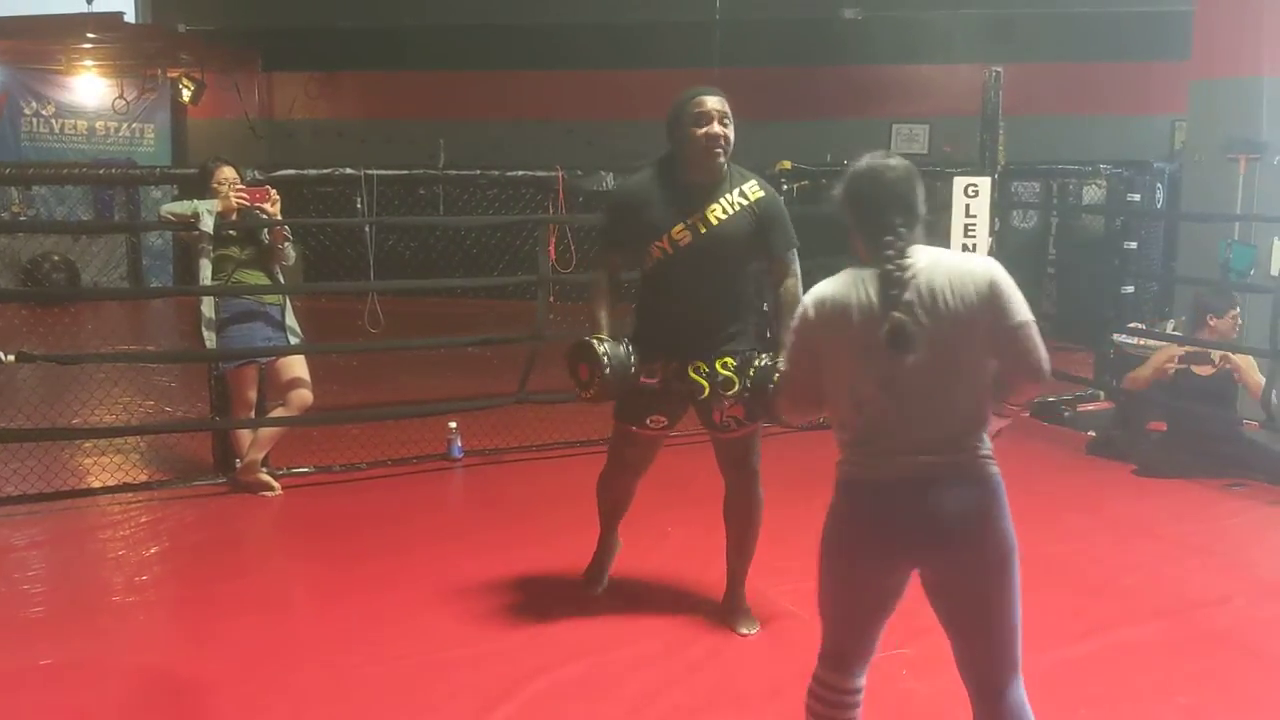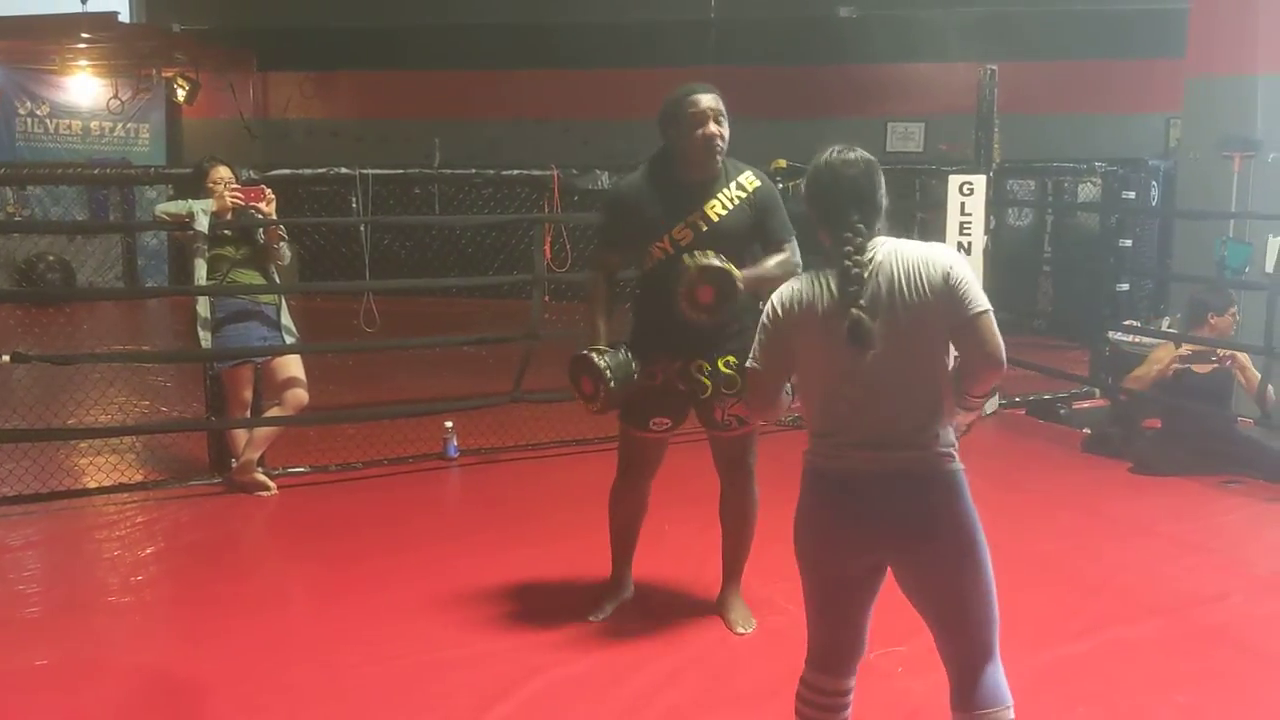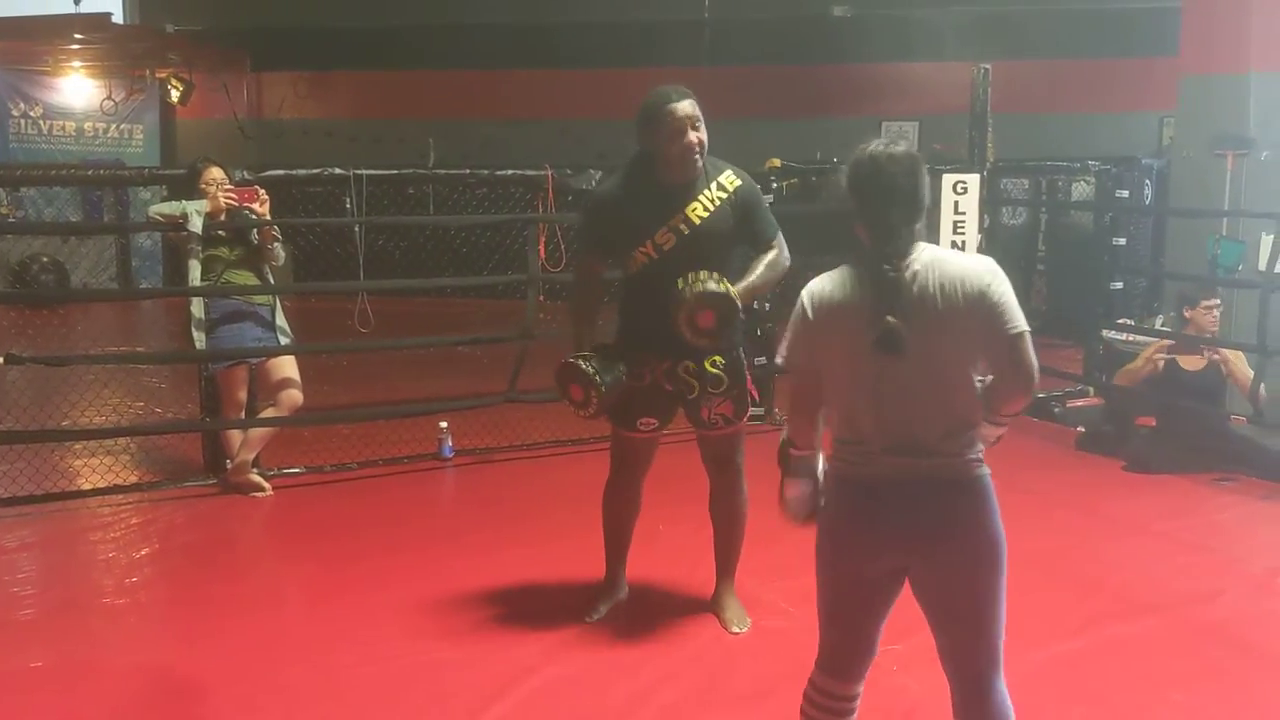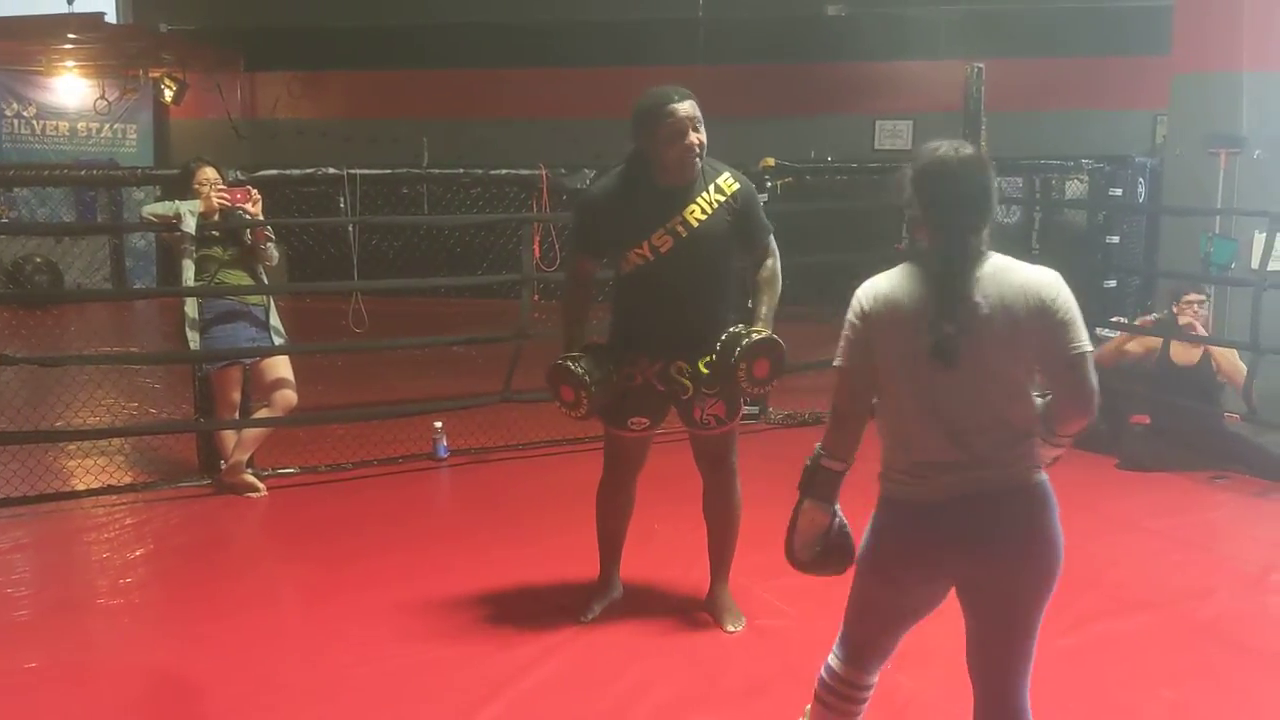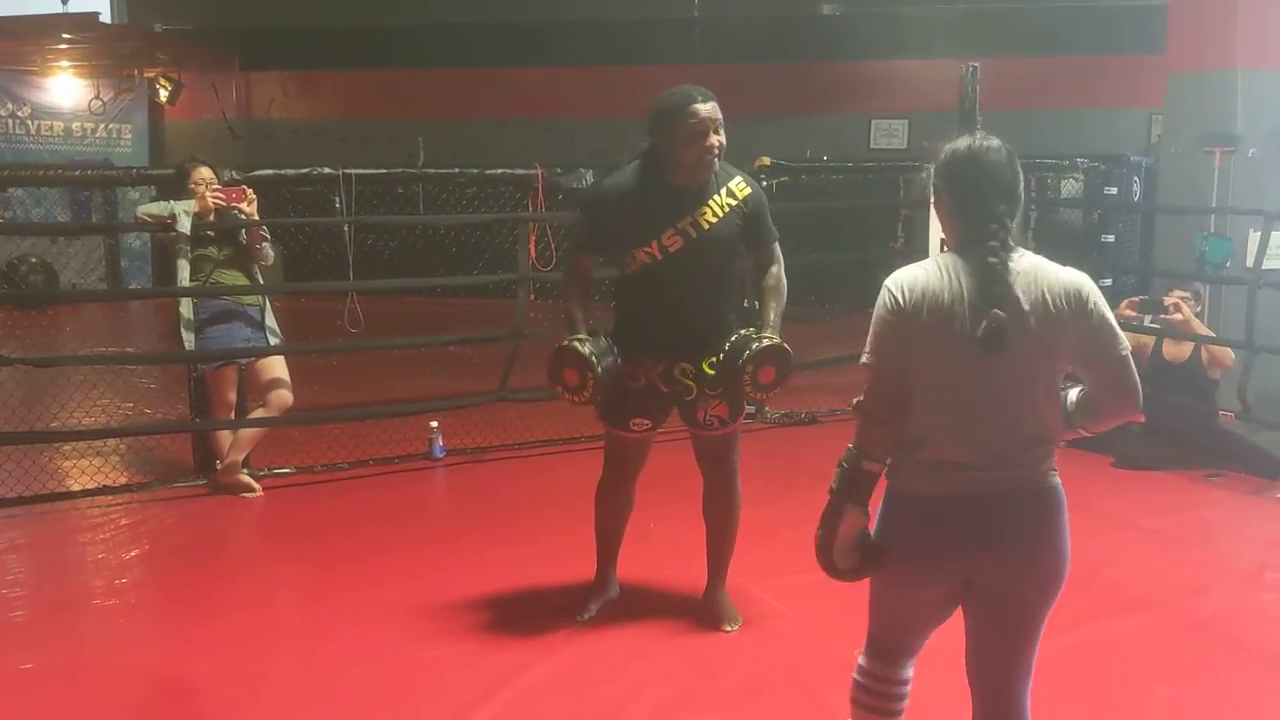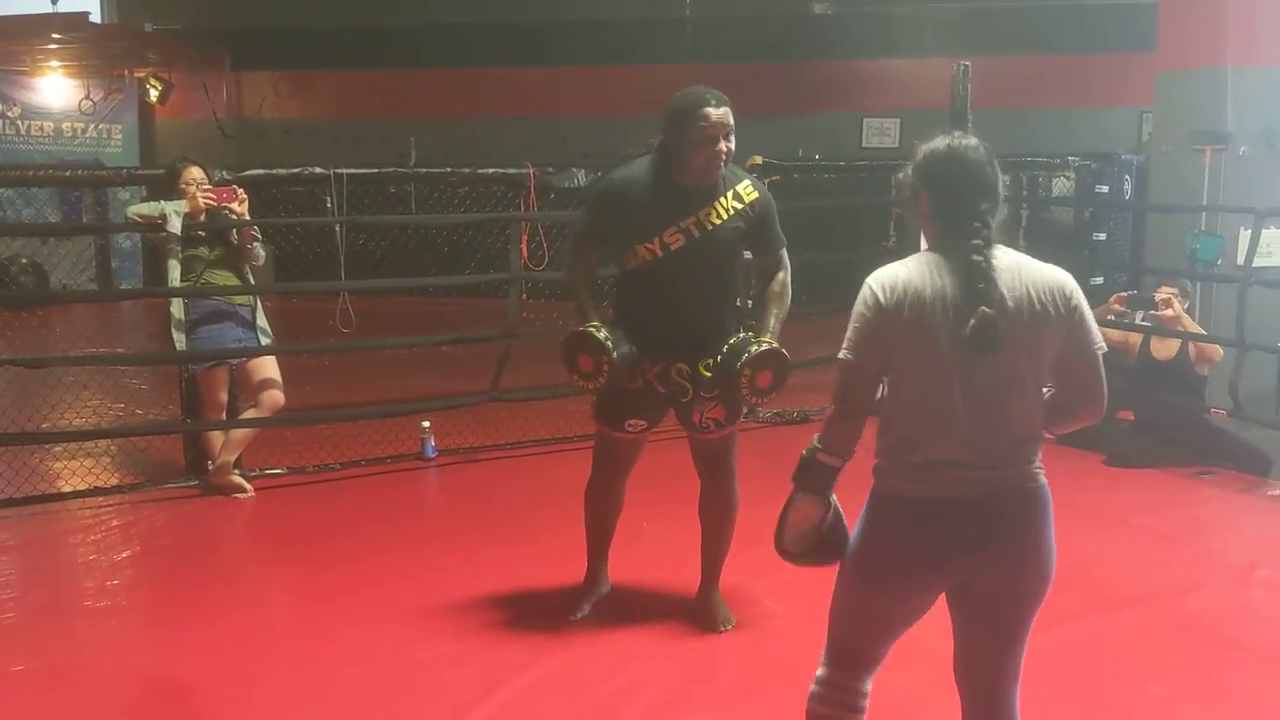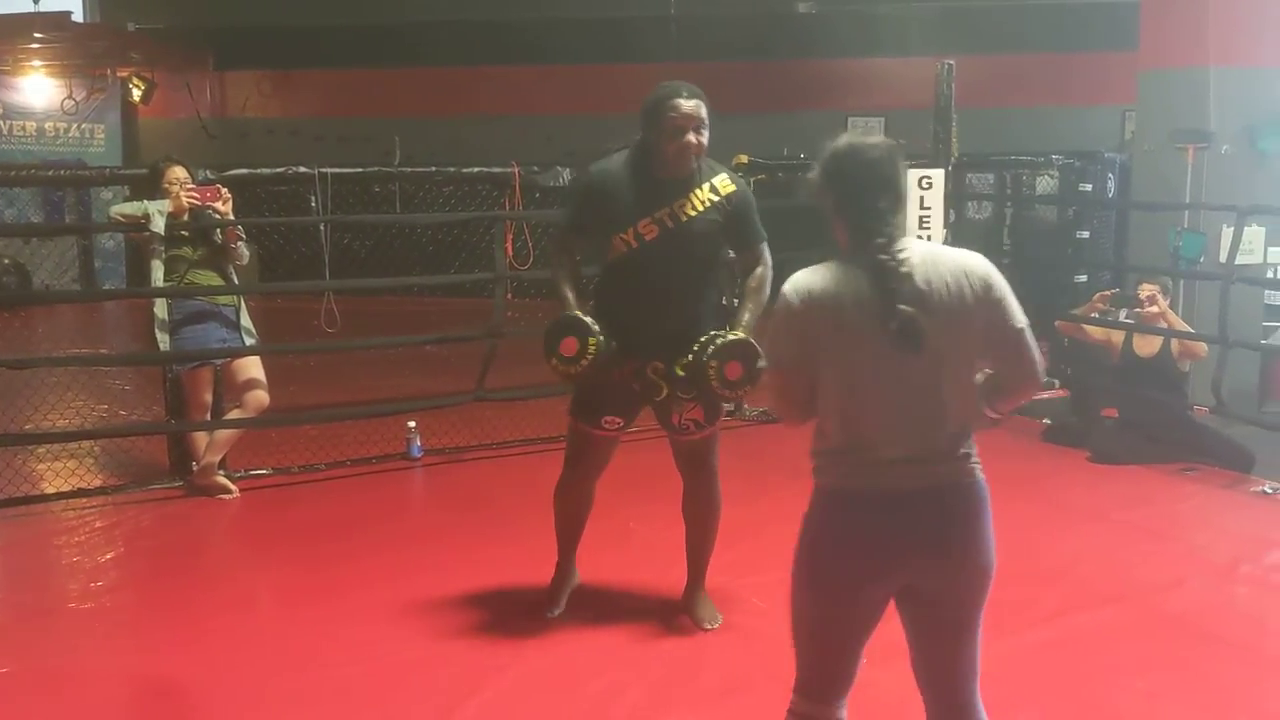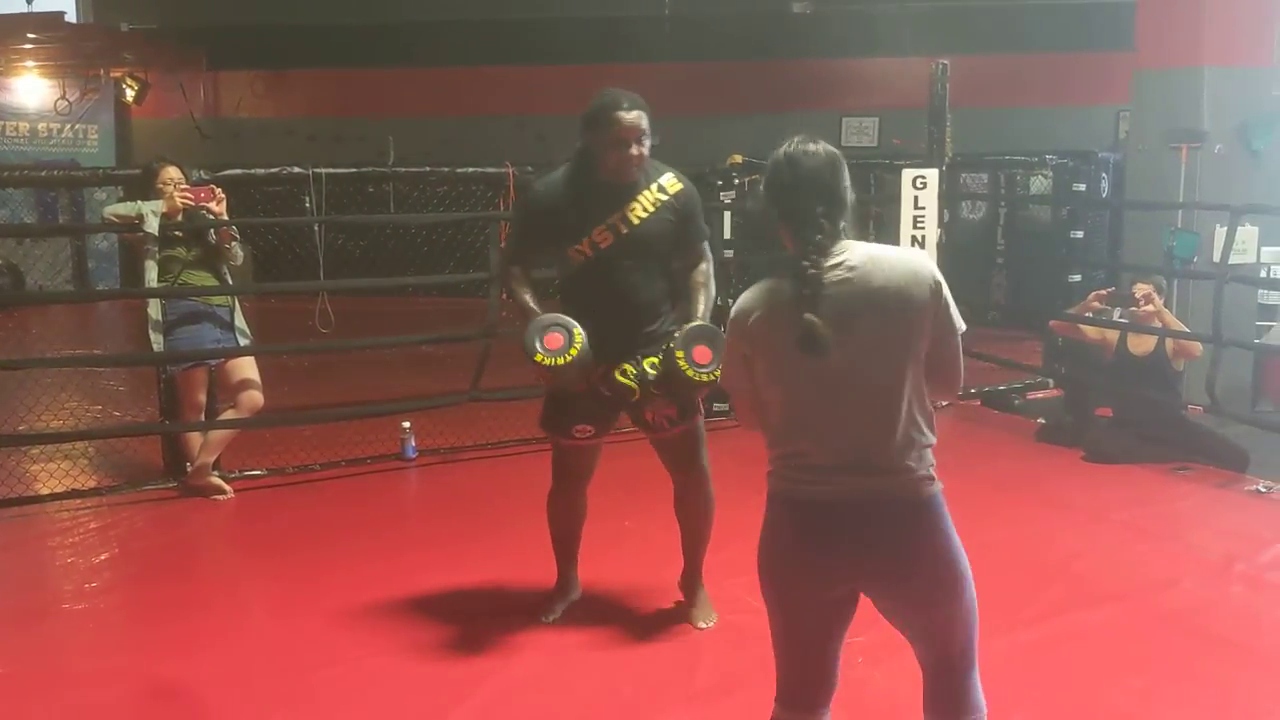
dt=0.3s
person 1, frame 1
left shoulder: (825, 301)
right shoulder: (980, 274)
left elbow: (795, 403)
right elbow: (1033, 370)
right wrist: (986, 405)
left hip: (867, 507)
right hip: (967, 502)
left knee: (842, 660)
person 1, frame 2
left shoulder: (791, 299)
right shoulder: (939, 264)
left elbow: (760, 401)
right elbow: (989, 361)
right wrist: (959, 409)
left hip: (834, 500)
right hip: (928, 495)
left knee: (830, 662)
right knee: (975, 662)
person 1, frame 3
left shoulder: (822, 295)
right shoulder: (977, 277)
left elbow: (803, 406)
right elbow: (1020, 383)
left wrist: (800, 463)
right wrist: (981, 422)
left hip: (859, 505)
right hip: (955, 504)
left knee: (840, 664)
person 1, frame 4
left shoulder: (877, 297)
right shoulder: (1040, 289)
left elbow: (847, 414)
right elbow: (1079, 403)
left wrist: (818, 495)
right wrist: (1041, 445)
left hip: (911, 517)
right hip: (1014, 516)
left knee: (858, 651)
person 1, frame 5
left shoulder: (908, 288)
right shoulder: (1071, 289)
left elbow: (882, 413)
right elbow: (1122, 397)
left wrist: (853, 495)
left hip: (924, 515)
right hip: (1026, 517)
left knee: (890, 647)
person 1, frame 6
left shoulder: (889, 286)
right shoulder: (1053, 287)
left elbow: (849, 407)
right elbow: (1087, 402)
left wrist: (813, 485)
left hip: (908, 515)
right hip: (1013, 519)
left knee: (846, 665)
person 1, frame 7
left shoulder: (808, 293)
right shoulder: (972, 272)
left elbow: (791, 407)
right elbow: (1024, 377)
left hip: (850, 517)
right hip: (952, 511)
person 1, frame 8
left shoulder: (752, 311)
right shoulder: (917, 273)
left elbow: (752, 415)
right elbow: (947, 382)
left hip: (802, 525)
right hip: (906, 517)
right knee: (953, 669)
person 2, frame 1
left shoulder: (758, 196)
right shoulder: (637, 194)
left elbow: (789, 273)
right elbow: (609, 268)
right wrist: (602, 334)
left hip: (732, 357)
right hip: (655, 355)
left knee: (743, 471)
right knee: (623, 464)
left ankle: (734, 592)
right ankle: (604, 551)
person 2, frame 2
left shoulder: (754, 187)
right shoulder: (633, 193)
left elbow: (789, 260)
right elbow: (605, 271)
left wrist: (740, 280)
right wrist: (601, 341)
left hip: (730, 354)
right hip: (656, 355)
left knee: (738, 470)
right knee: (633, 471)
left ankle: (731, 590)
right ankle: (619, 580)
person 2, frame 3
left shoulder: (734, 186)
right shoulder: (613, 198)
left elbow: (777, 252)
right elbow: (589, 277)
left wrist: (736, 293)
right wrist: (584, 348)
left hip: (716, 354)
right hip: (643, 355)
left knee: (726, 468)
right knee: (626, 469)
left ankle: (726, 588)
right ankle: (614, 580)
person 2, frame 4
left shoulder: (732, 188)
right shoulder: (606, 198)
left elbow: (766, 258)
right elbow: (581, 276)
left wrist: (762, 327)
right wrist: (573, 348)
left hip: (712, 355)
right hip: (636, 355)
left knee: (720, 469)
right knee: (620, 468)
left ankle: (720, 587)
right ankle: (609, 579)
person 2, frame 5
left shoulder: (742, 192)
right shoulder: (617, 194)
left elbow: (770, 264)
right elbow: (579, 267)
left wrist: (769, 331)
right wrist: (578, 331)
left hip: (714, 355)
right hip: (639, 355)
left knee: (721, 469)
right knee: (619, 469)
left ankle: (716, 587)
right ankle: (605, 577)
person 2, frame 6
left shoulder: (750, 195)
right shoulder: (624, 187)
left elbow: (776, 269)
right elbow: (583, 254)
left wrist: (768, 335)
right wrist: (589, 318)
left hip: (712, 356)
right hip: (636, 353)
left knee: (719, 471)
right knee: (609, 468)
left ankle: (710, 588)
right ankle: (596, 576)
person 2, frame 7
left shoulder: (728, 190)
right shoulder: (604, 181)
left elbow: (758, 264)
right elbow: (569, 249)
left wrist: (741, 331)
right wrist: (571, 307)
left hip: (691, 355)
right hip: (615, 351)
left knee: (701, 472)
right knee: (581, 466)
left ankle: (696, 588)
right ankle: (565, 571)
person 2, frame 8
left shoulder: (674, 189)
right shoulder: (549, 196)
left elbow: (699, 261)
right elbow: (516, 264)
left wrist: (697, 324)
right wrist: (535, 315)
left hip: (660, 353)
right hip: (584, 358)
left knee: (692, 470)
right knee: (569, 476)
left ankle: (694, 582)
right ankle: (567, 581)
person 3, frame 1
right shoulder: (205, 227)
left elbow: (286, 258)
right elbow: (166, 211)
left wrist: (275, 219)
right wrist: (218, 208)
left hip: (276, 315)
right hip: (237, 316)
left knee: (301, 397)
right knee: (244, 403)
left ankle: (250, 464)
right ankle: (250, 468)
person 3, frame 2
left shoulder: (250, 222)
right shoulder: (200, 226)
left elbow: (282, 258)
right elbow: (161, 211)
left wrist: (270, 219)
right wrist: (213, 207)
left hip: (271, 314)
right hip: (232, 315)
left knee: (296, 396)
right knee: (240, 402)
left ankle: (245, 464)
right ankle: (245, 468)
person 3, frame 3
left shoulder: (244, 222)
right shoulder: (193, 227)
left elbow: (276, 258)
right elbow: (155, 212)
left wrist: (265, 220)
right wrist: (206, 208)
left hip: (266, 316)
right hip: (227, 317)
left knee: (291, 398)
right knee: (235, 403)
left ankle: (241, 465)
right ankle: (241, 470)
person 3, frame 4
right shoulder: (187, 227)
left elbow: (270, 259)
right elbow: (147, 212)
left wrist: (257, 219)
right wrist: (199, 208)
left hip: (260, 315)
right hip: (221, 316)
left knee: (285, 397)
right knee: (229, 404)
left ankle: (235, 466)
right ankle: (234, 469)
person 3, frame 5
left shoulder: (232, 222)
right shoulder: (182, 227)
left elbow: (265, 257)
right elbow: (142, 212)
left wrist: (253, 219)
right wrist: (194, 208)
left hip: (255, 316)
right hip: (216, 316)
left knee: (281, 397)
right knee: (224, 404)
left ankle: (230, 466)
right ankle: (231, 471)
person 3, frame 6
right shoulder: (173, 227)
left elbow: (256, 258)
right elbow: (132, 213)
left wrist: (244, 219)
right wrist: (185, 209)
left hip: (246, 316)
right hip: (207, 317)
left knee: (272, 398)
right knee: (216, 404)
left ankle: (222, 467)
right ankle: (222, 470)
person 3, frame 7
left shoulder: (207, 222)
right shoulder: (157, 228)
left elbow: (240, 258)
right elbow: (116, 213)
left wrist: (228, 218)
right wrist: (168, 208)
left hip: (230, 316)
right hip: (190, 317)
left knee: (257, 398)
right knee: (200, 405)
left ankle: (206, 468)
right ankle: (207, 472)
person 3, frame 8
left shoulder: (201, 222)
right shoulder: (151, 227)
left elbow: (235, 258)
right elbow: (109, 213)
left wrist: (222, 218)
right wrist: (161, 208)
left hip: (224, 316)
right hip: (185, 317)
left knee: (251, 398)
right knee: (194, 405)
left ankle: (200, 468)
right ankle: (200, 472)
person 4, frame 1
left shoulder: (1238, 358)
right shoulder: (1171, 353)
right elbow: (1126, 389)
left wrist: (1238, 367)
right wrist: (1159, 368)
left hip: (1227, 442)
right hip: (1181, 443)
right knee: (1147, 457)
person 4, frame 2
left shoulder: (1233, 356)
right shoulder: (1169, 351)
right elbow: (1127, 389)
left wrist: (1243, 367)
right wrist: (1163, 368)
left hip: (1223, 440)
right hip: (1177, 440)
right knee: (1145, 455)
person 4, frame 3
left shoulder: (1226, 352)
right shoulder: (1163, 348)
left elbow: (1259, 399)
right elbow: (1117, 386)
left wrist: (1227, 361)
right wrist: (1149, 359)
left hip: (1216, 439)
right hip: (1170, 439)
right knee: (1138, 455)
person 4, frame 4
left shoulder: (1219, 347)
right shoulder: (1156, 343)
left elbow: (1244, 385)
right elbow: (1101, 360)
left wrist: (1206, 340)
right wrist: (1131, 334)
left hip: (1210, 436)
right hip: (1163, 436)
right knee: (1132, 451)
person 4, frame 5
left shoulder: (1206, 347)
right shoulder: (1148, 341)
left elbow: (1228, 362)
left wrist: (1190, 320)
right wrist: (1118, 316)
left hip: (1203, 435)
right hip: (1157, 433)
right knee: (1124, 449)
person 4, frame 6
left shoulder: (1193, 343)
right shoulder: (1136, 337)
left elbow: (1216, 356)
left wrist: (1180, 315)
right wrist: (1108, 309)
left hip: (1194, 431)
right hip: (1148, 431)
left knee: (1259, 462)
right knee: (1116, 445)
right ankle: (1201, 460)
person 4, frame 7
left shoulder: (1176, 340)
right shoulder: (1118, 335)
left elbow: (1200, 352)
right elbow: (1064, 325)
left wrist: (1165, 312)
right wrist: (1091, 307)
left hip: (1177, 427)
right hip: (1132, 428)
left knee: (1241, 459)
right knee: (1100, 443)
right ankle: (1185, 458)
person 4, frame 8
left shoulder: (1170, 339)
right shoulder: (1112, 334)
left elbow: (1195, 351)
right elbow: (1058, 325)
left wrist: (1161, 311)
right wrist: (1086, 306)
left hip: (1171, 426)
right hip: (1126, 426)
left knee: (1236, 457)
right knee: (1094, 442)
right ankle: (1178, 456)
